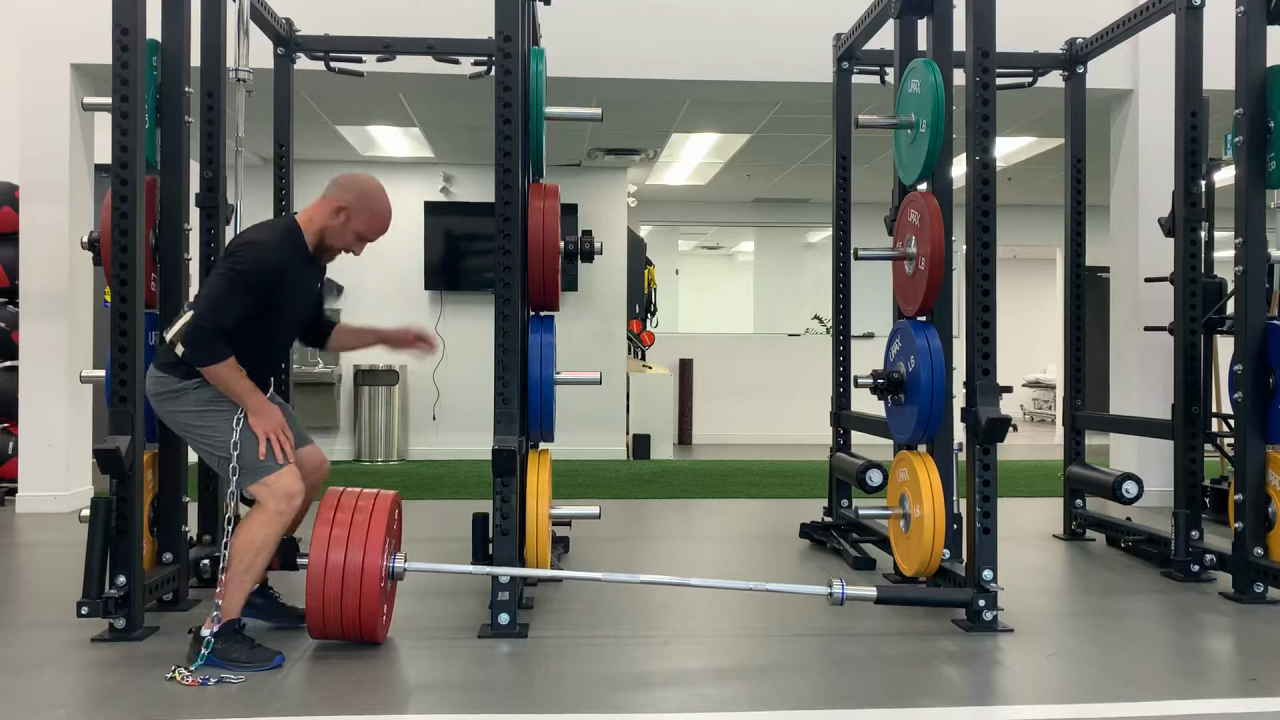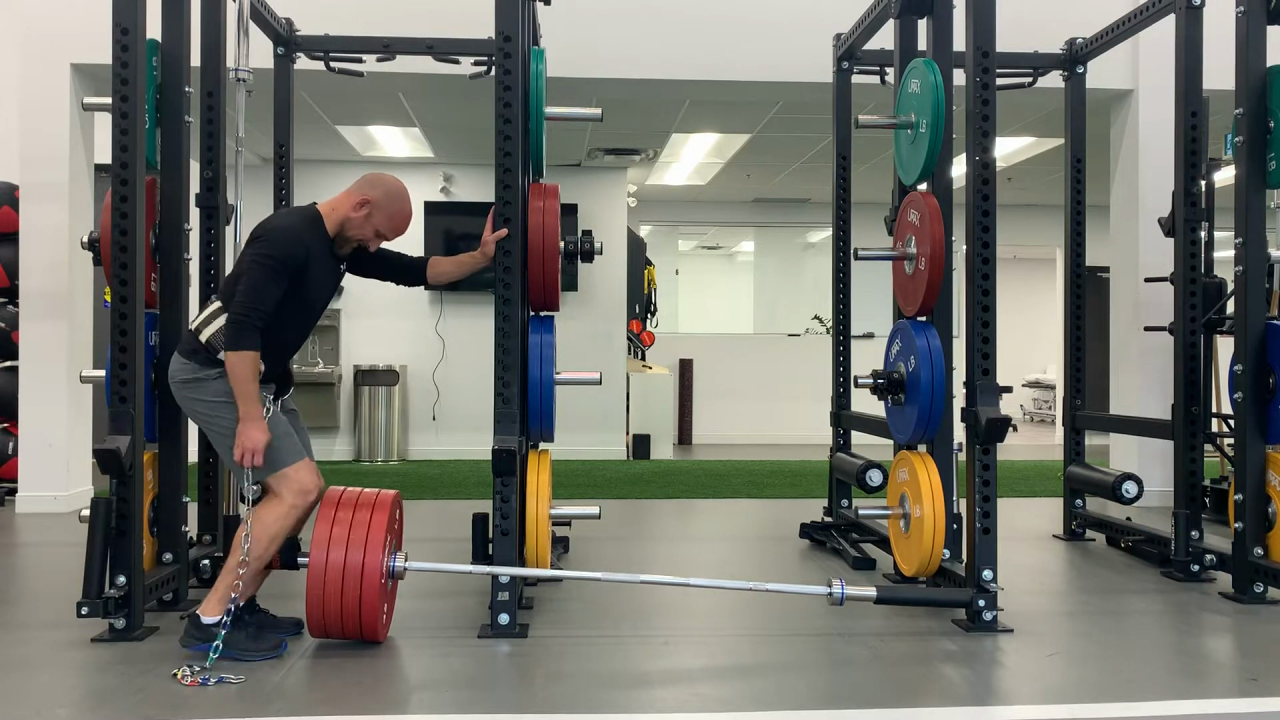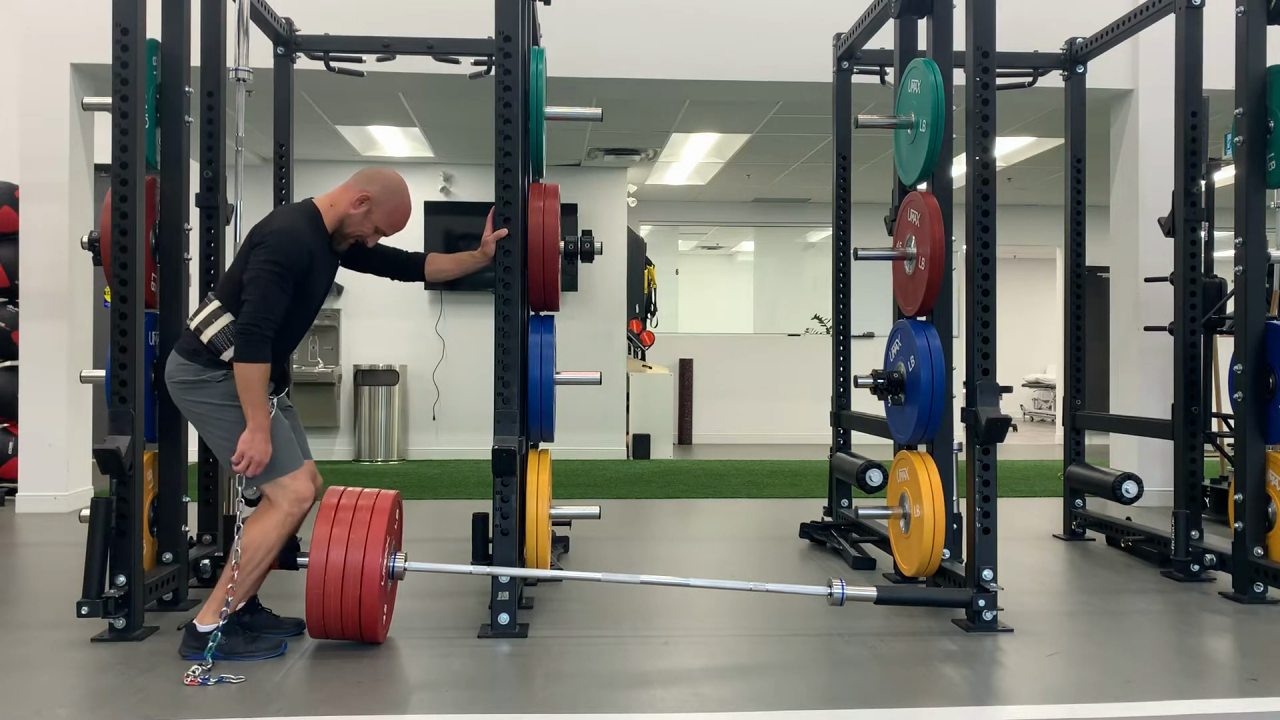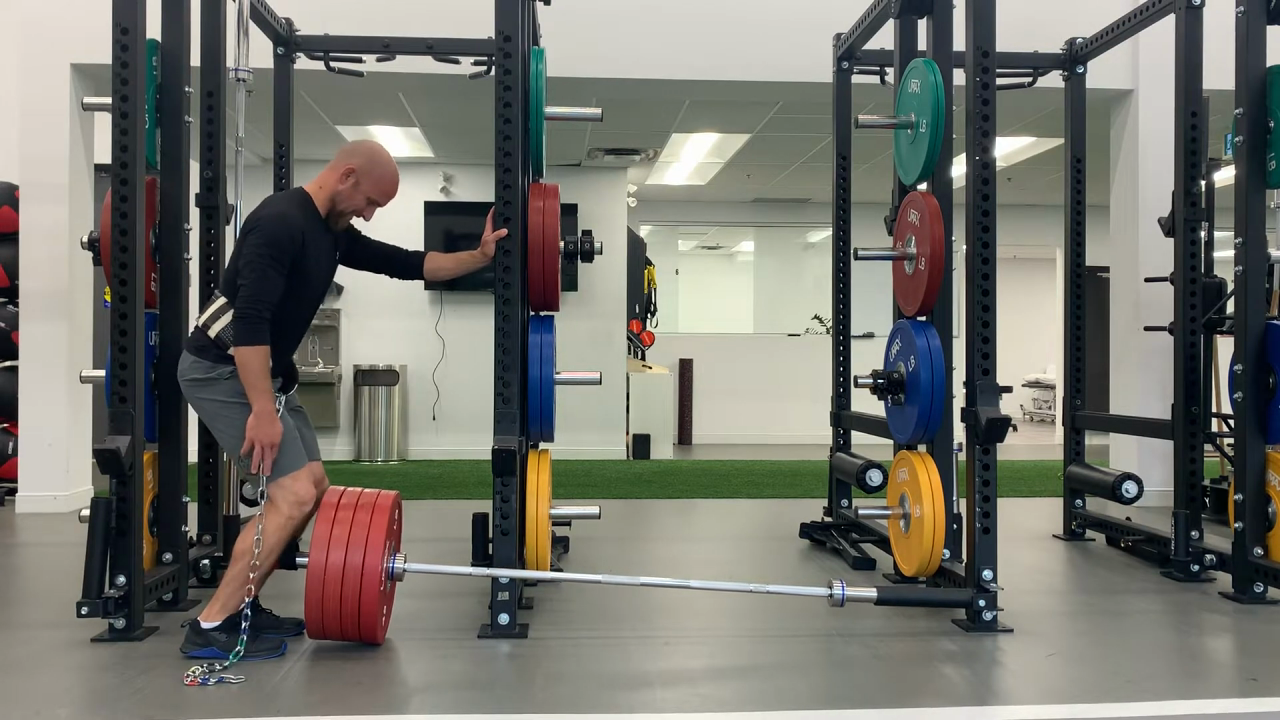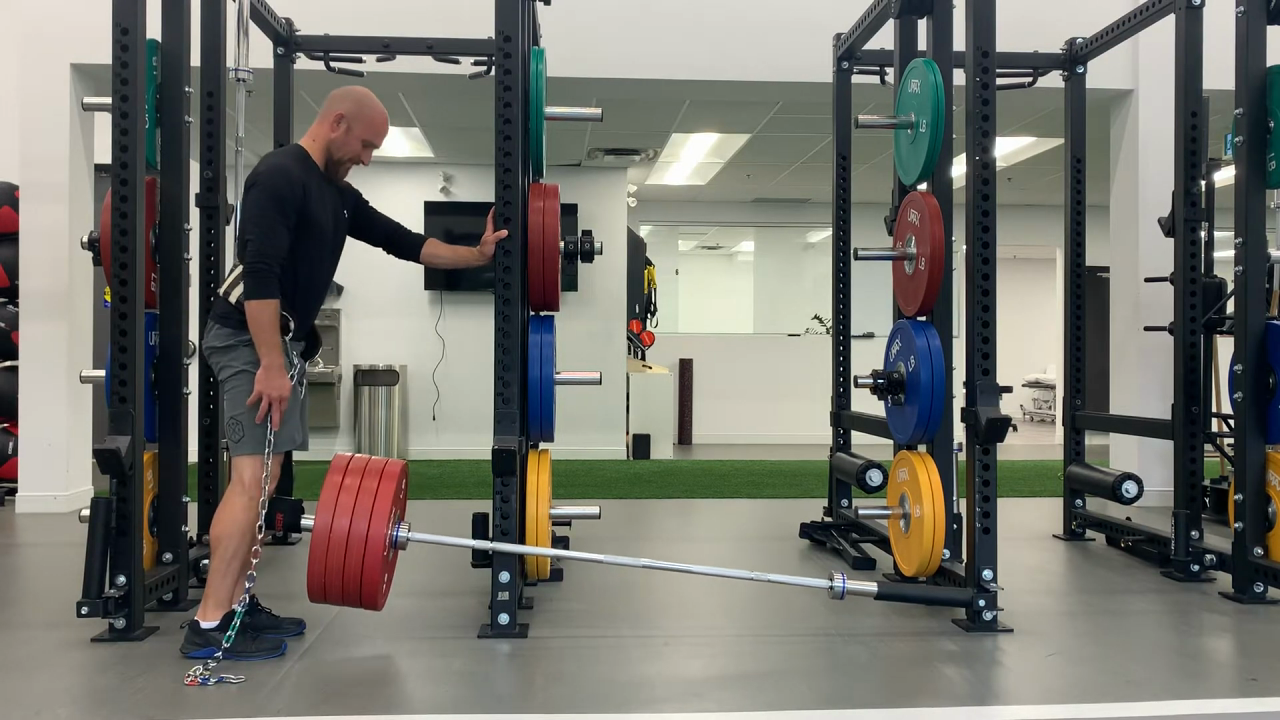
dt=1s
person 1, frame 1
left shoulder: (312, 260)
right shoulder: (265, 251)
left elbow: (317, 333)
right elbow: (202, 338)
left wrist: (385, 337)
right wrist: (257, 405)
left hip: (240, 380)
right hip: (190, 382)
left knee: (311, 469)
right knee: (283, 492)
left ankle: (250, 589)
right ankle: (216, 634)
person 1, frame 2
left shoulder: (340, 245)
right shoulder: (287, 235)
left elbow: (412, 272)
right elbow: (242, 325)
left wrist: (480, 258)
right wrist: (251, 418)
left hip: (256, 374)
right hip: (212, 371)
left knee: (306, 490)
right knee: (298, 487)
left ankle: (239, 605)
right ankle: (211, 619)
person 1, frame 3
left shoulder: (333, 239)
right shoulder: (289, 236)
left elbow: (407, 267)
right elbow: (252, 334)
left wrist: (480, 257)
right wrist: (259, 429)
left hip: (245, 372)
right hip: (211, 372)
left knee: (305, 489)
right knee: (292, 494)
left ankle: (238, 607)
right ankle: (207, 628)
person 1, frame 4
left shoulder: (332, 232)
right shoulder: (281, 221)
left elbow: (404, 263)
right elbow: (249, 319)
left wrist: (478, 257)
right wrist: (263, 411)
left hip: (261, 371)
right hip: (221, 370)
left knee: (313, 490)
right knee: (294, 496)
left ankle: (238, 607)
right ankle: (212, 626)
person 1, frame 5
left shoulder: (337, 194)
right shoulder: (280, 176)
left elbow: (402, 242)
right elbow: (260, 276)
left wrist: (476, 255)
right wrist: (271, 365)
left hip: (279, 341)
right hip: (250, 340)
left knee: (263, 478)
right knee: (253, 478)
left ankle: (236, 605)
right ankle: (209, 626)
